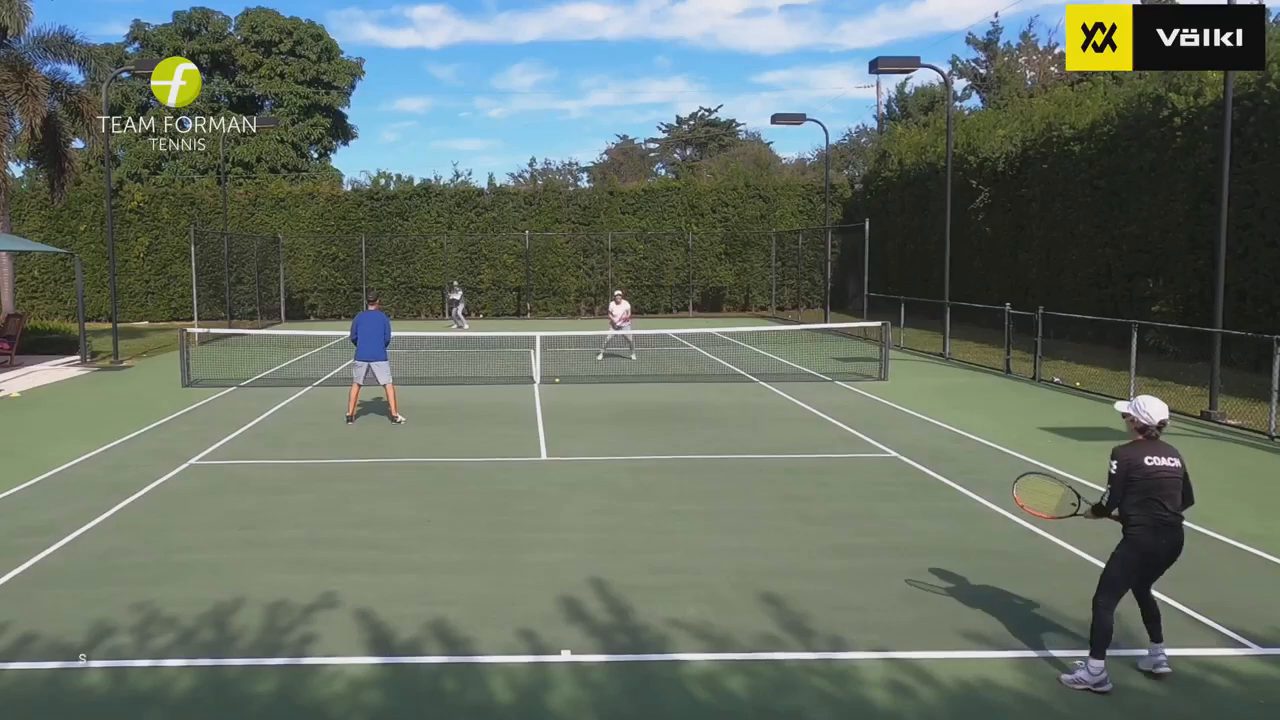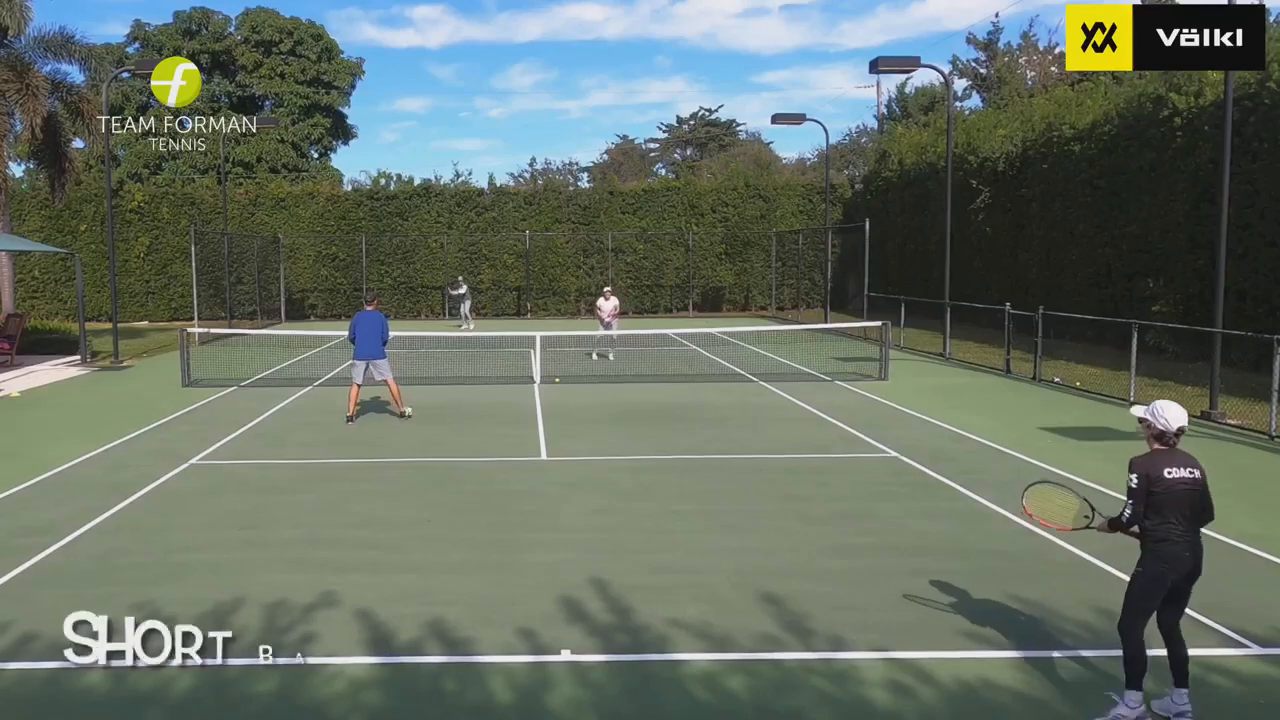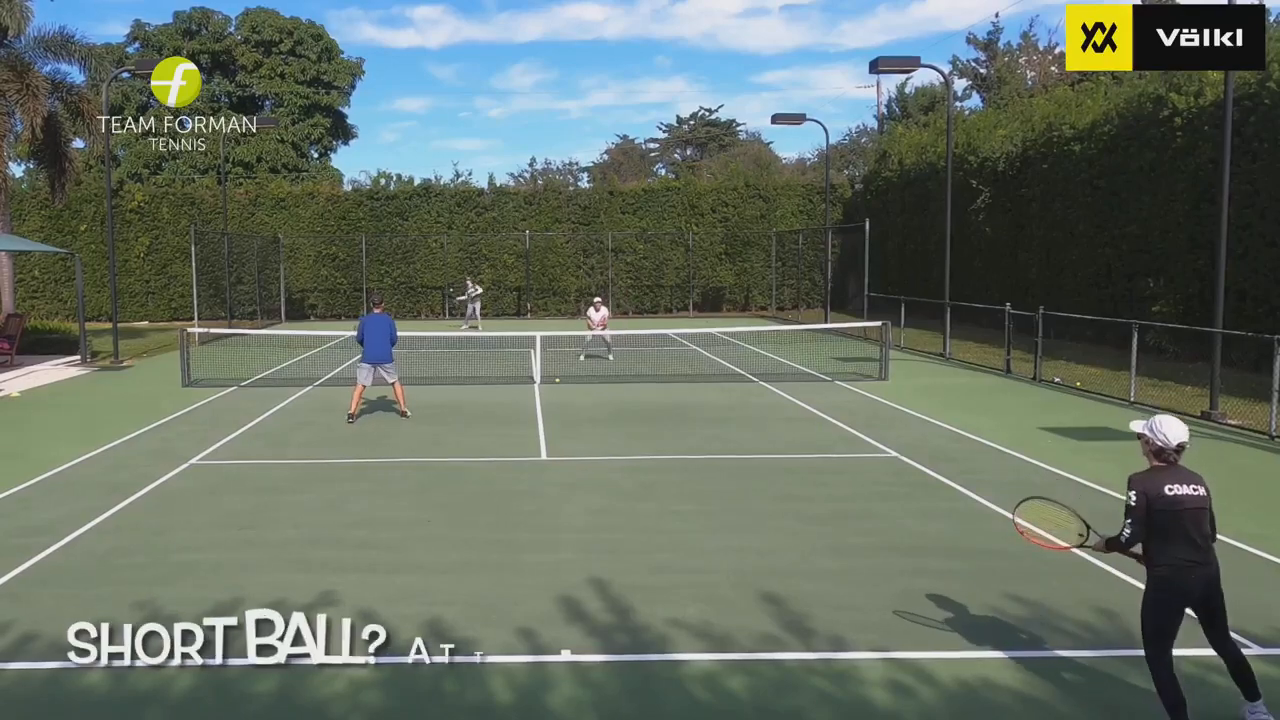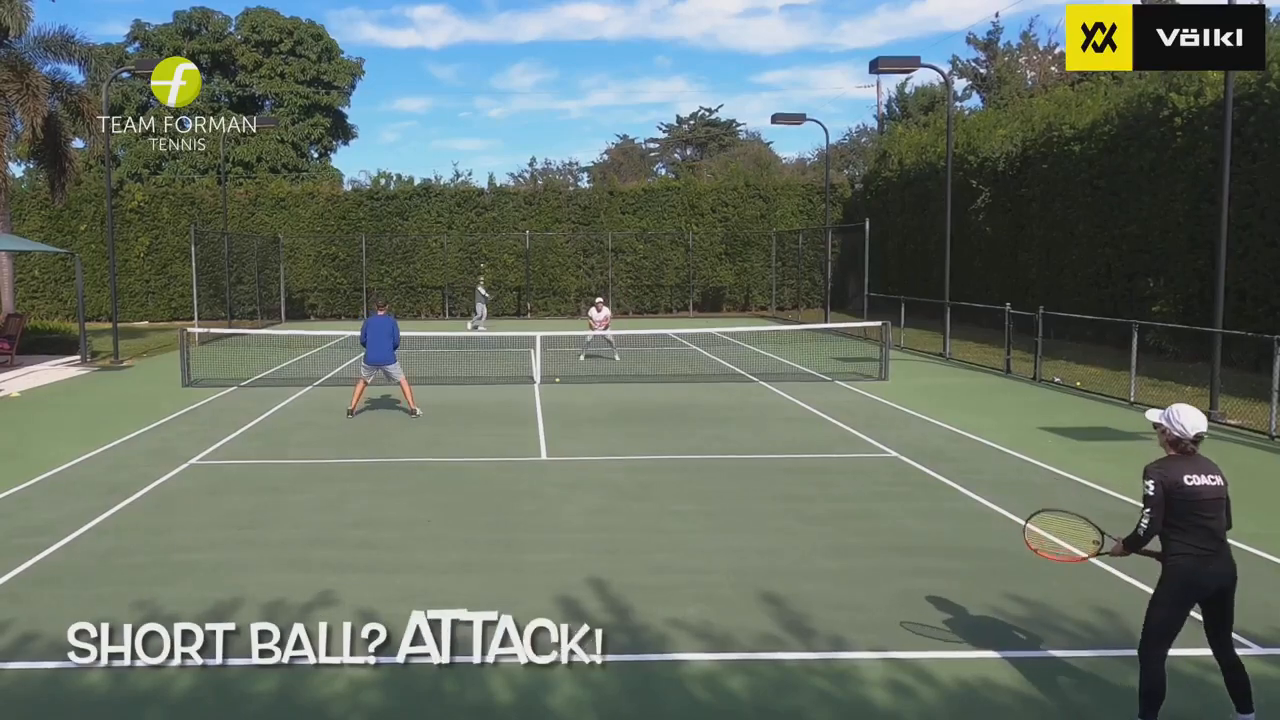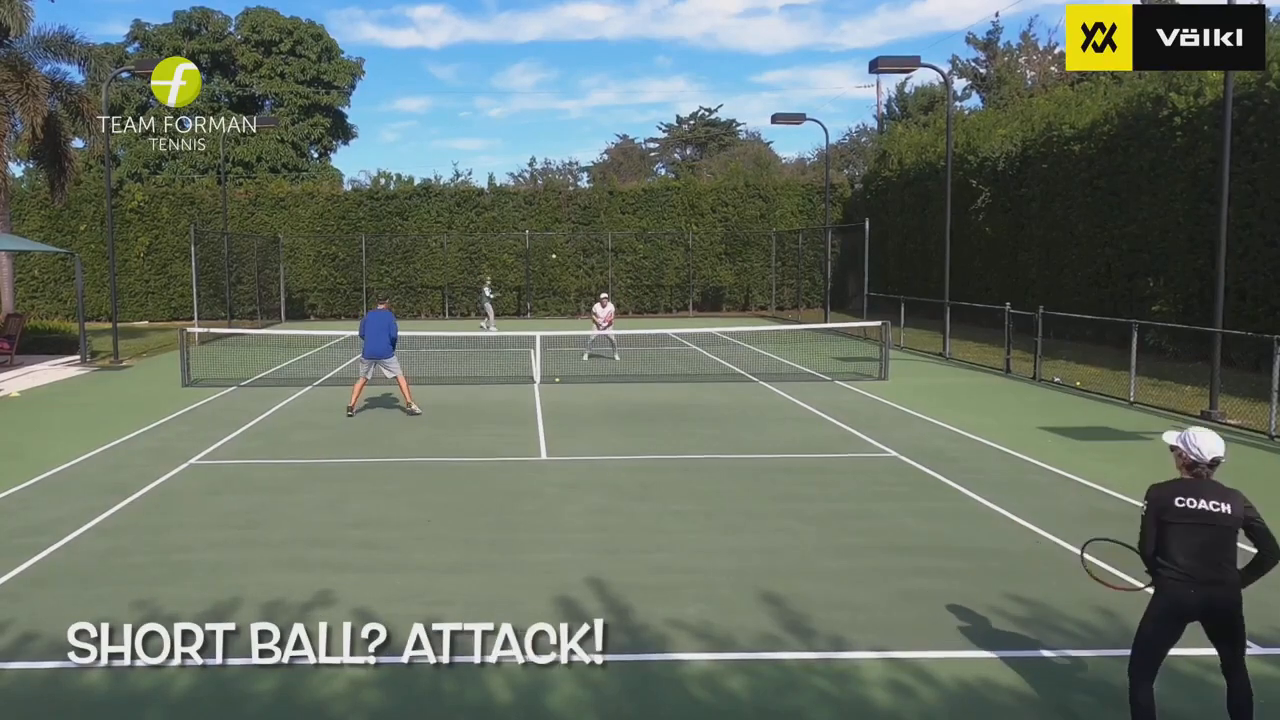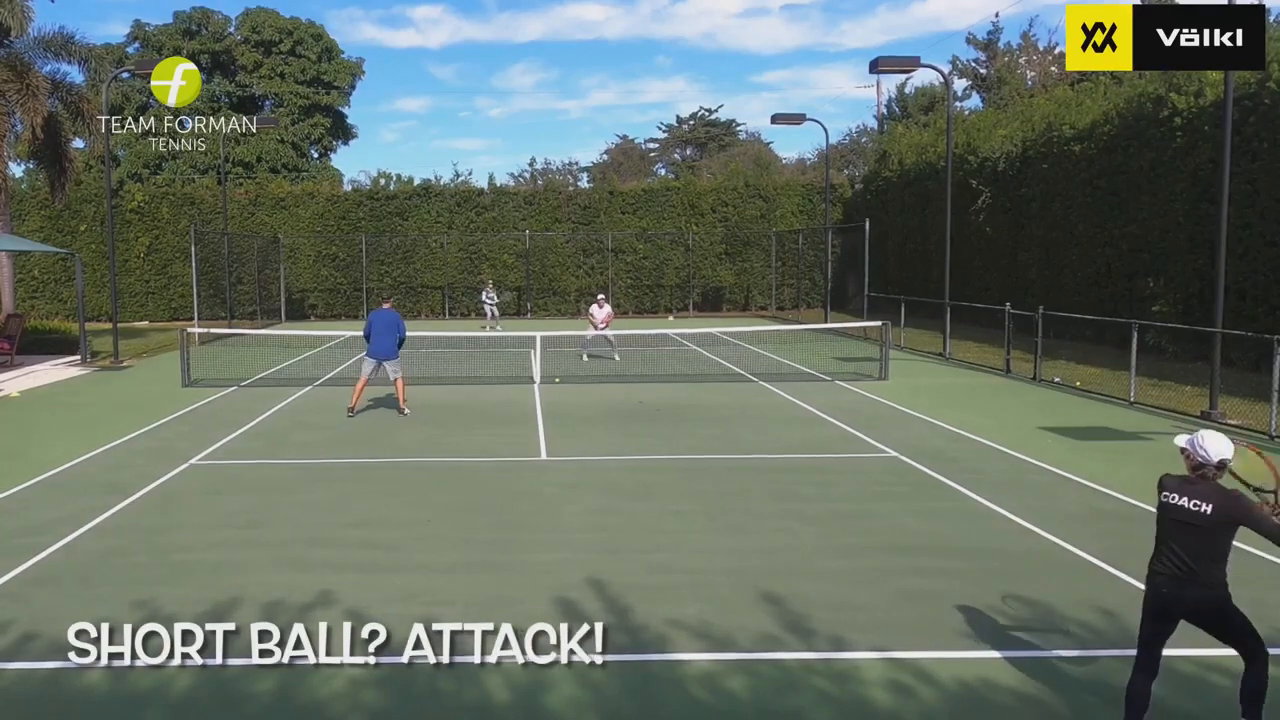
dt=0.3s
person 1, frame 1
left shoulder: (1124, 454)
right shoulder: (1173, 454)
left elbow: (1111, 501)
right elbow: (1187, 500)
left wrist: (1095, 511)
left hip: (1141, 540)
right hip: (1173, 539)
left knee: (1104, 601)
right knee: (1141, 588)
left ankle: (1095, 670)
right ankle: (1157, 656)
person 1, frame 2
left shoulder: (1142, 465)
right shoulder: (1193, 464)
left elbow: (1131, 516)
right elbow: (1207, 514)
left wrist: (1110, 525)
left hip: (1161, 557)
right hip: (1192, 556)
left knee: (1130, 626)
right knee: (1169, 625)
person 1, frame 3
left shoulder: (1141, 482)
right shoulder: (1197, 481)
left elbow: (1131, 536)
right elbow: (1208, 532)
left wrist: (1107, 545)
left hip: (1169, 580)
right hip: (1207, 575)
left knee: (1158, 656)
right knee: (1222, 642)
person 1, frame 4
left shoulder: (1159, 471)
right shoulder: (1213, 470)
left elbow: (1149, 527)
right elbow: (1225, 522)
left wrist: (1124, 546)
left hip: (1184, 574)
right hip: (1224, 571)
left knee: (1151, 654)
right knee: (1223, 649)
person 1, frame 5
left shoulder: (1159, 494)
right shoulder: (1235, 500)
left elbow: (1147, 549)
right wrist: (1238, 580)
left hip: (1174, 594)
right hip: (1224, 596)
left knee: (1140, 672)
right knee: (1235, 670)
person 1, frame 6
left shoulder: (1166, 485)
right shoulder: (1232, 501)
left wrist: (1255, 508)
left hip: (1161, 592)
right hip: (1209, 597)
left knee: (1145, 665)
